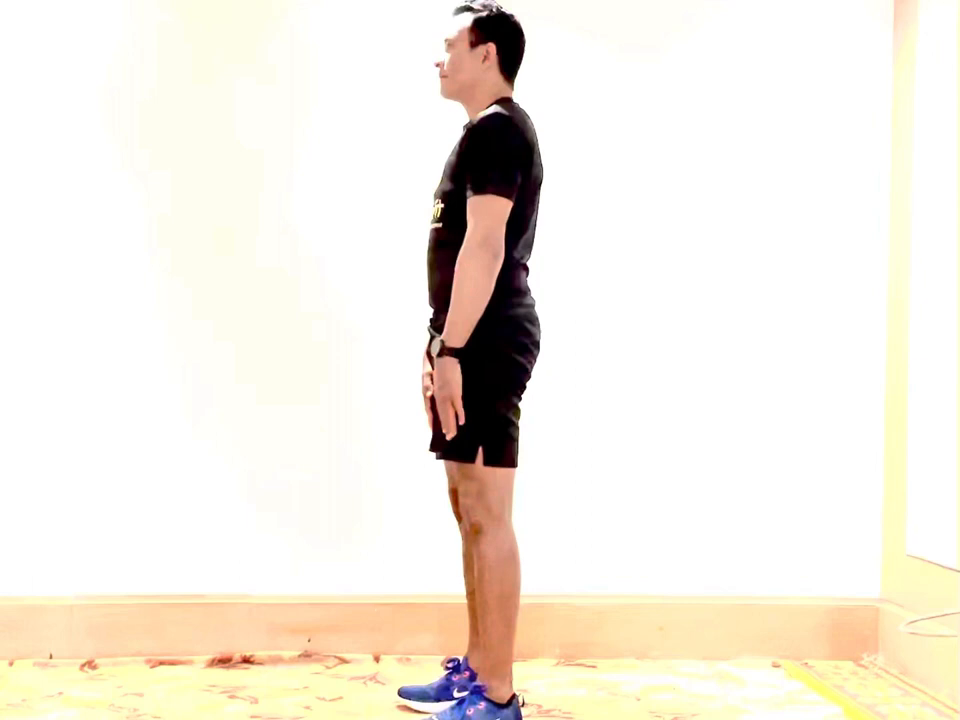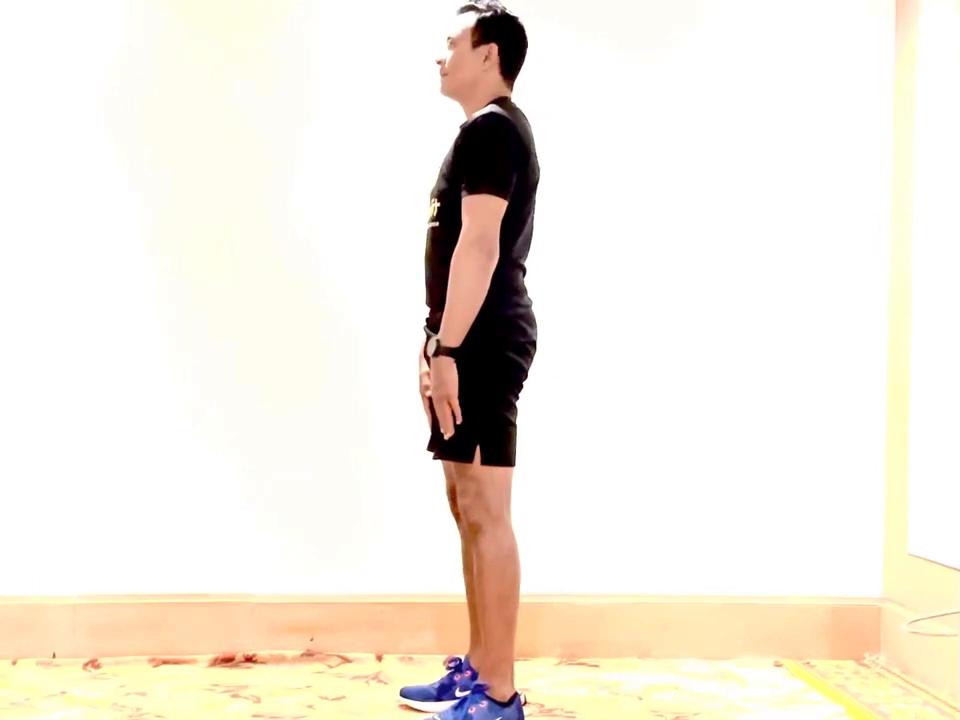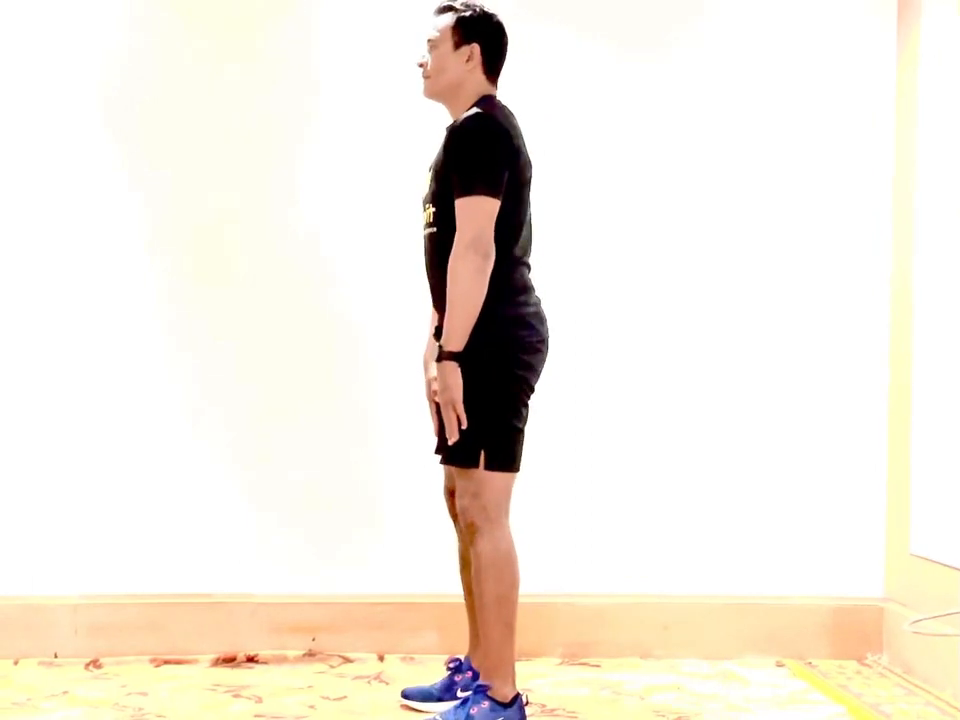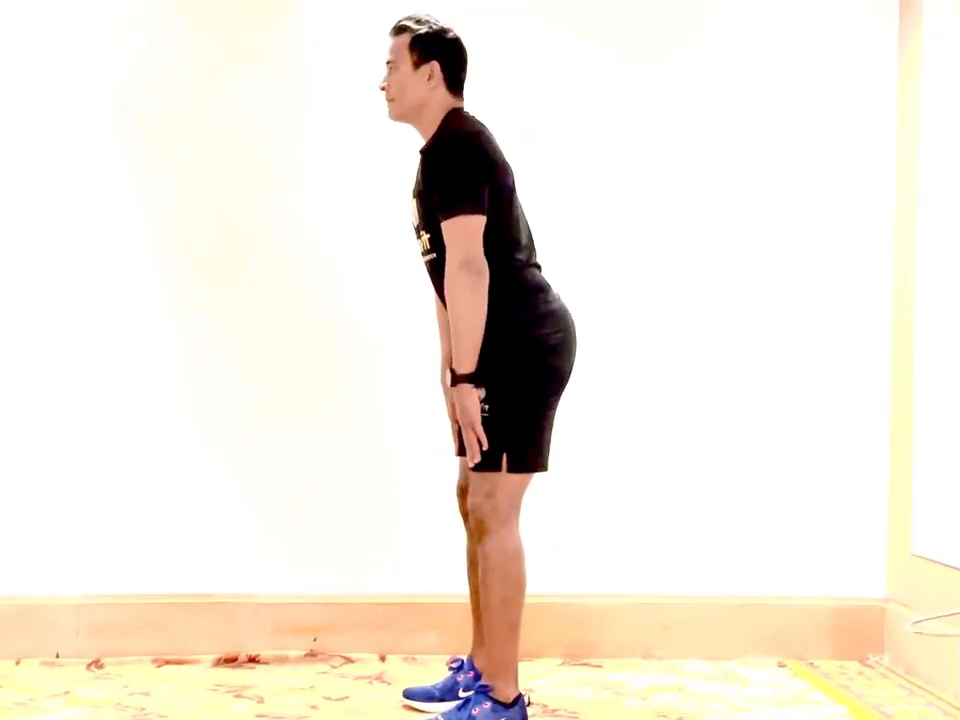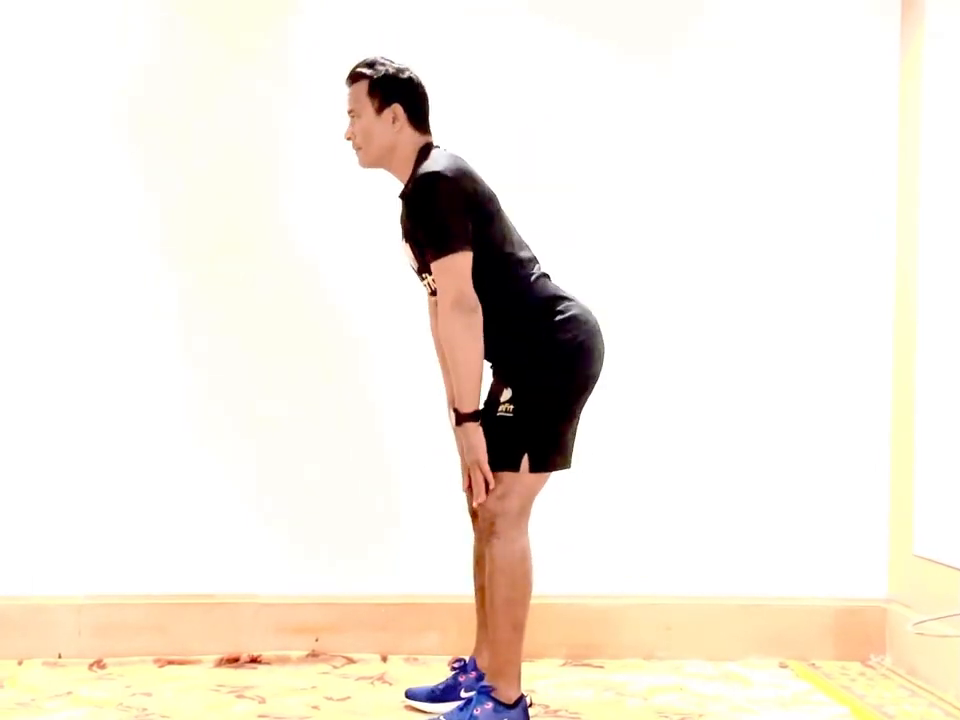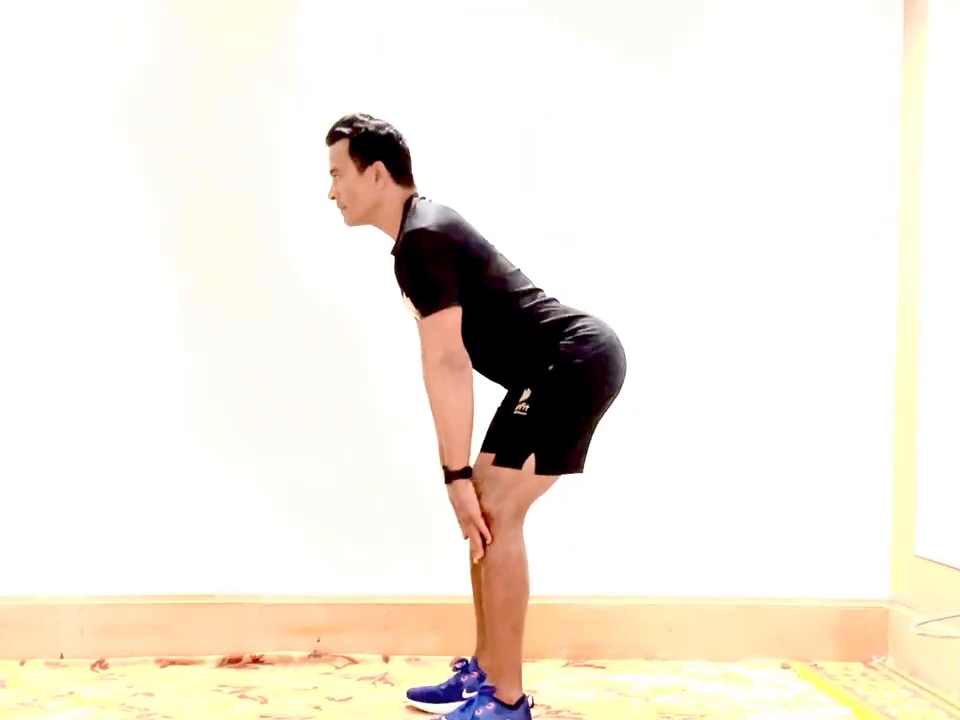
dt=0.4s
person 1, frame 1
left shoulder: (495, 127)
right shoulder: (490, 130)
left elbow: (485, 246)
left wrist: (452, 352)
right wrist: (445, 349)
left hip: (487, 345)
right hip: (474, 343)
left knee: (486, 513)
right knee: (470, 509)
person 1, frame 2
left shoulder: (490, 127)
right shoulder: (490, 131)
left elbow: (479, 245)
left wrist: (447, 351)
right wrist: (441, 346)
left hip: (482, 344)
right hip: (471, 342)
left knee: (485, 512)
right knee: (467, 507)
person 1, frame 3
left shoulder: (479, 128)
right shoulder: (475, 131)
left elbow: (475, 248)
left wrist: (450, 354)
right wrist: (442, 348)
left hip: (493, 345)
right hip: (480, 344)
left knee: (482, 512)
right knee: (464, 506)
person 1, frame 4
left shoulder: (455, 145)
right shoulder: (446, 148)
left elbow: (469, 267)
left wrist: (464, 378)
right wrist: (452, 368)
left hip: (524, 347)
right hip: (510, 346)
left knee: (492, 511)
right knee: (475, 503)
person 1, frame 5
left shoulder: (434, 185)
right shoulder: (428, 184)
left elbow: (460, 306)
right elbow: (449, 306)
left wrist: (468, 419)
right wrist: (463, 411)
left hip: (554, 352)
right hip: (541, 351)
left knee: (502, 511)
right knee: (486, 506)
person 1, frame 6
left shoulder: (422, 240)
right shoulder: (423, 232)
left elbow: (447, 363)
right elbow: (448, 361)
left wrist: (457, 475)
right wrist: (461, 473)
left hip: (578, 363)
right hip: (568, 363)
left knee: (495, 511)
right knee: (485, 507)
